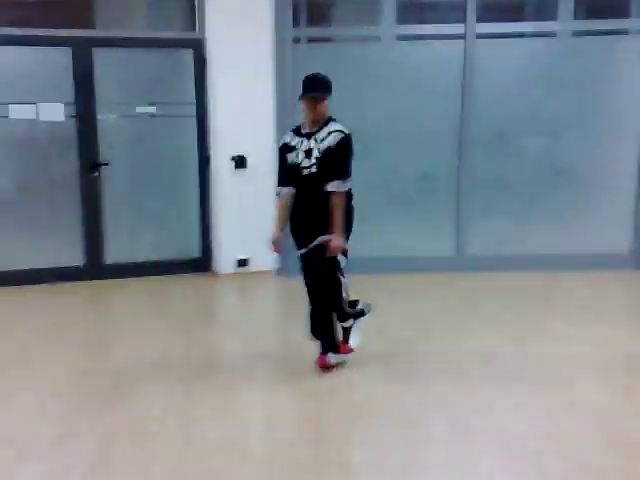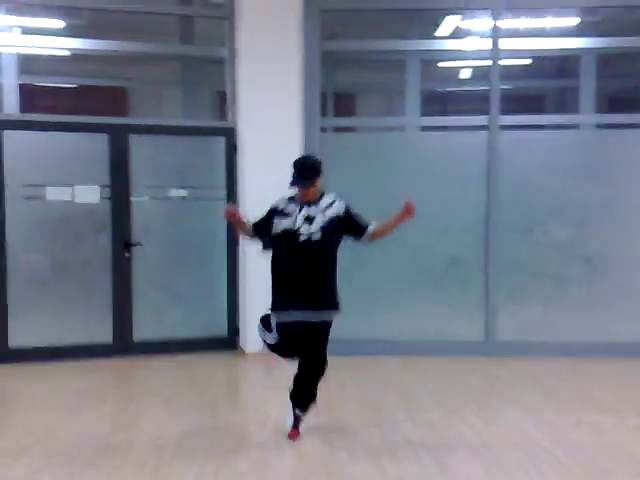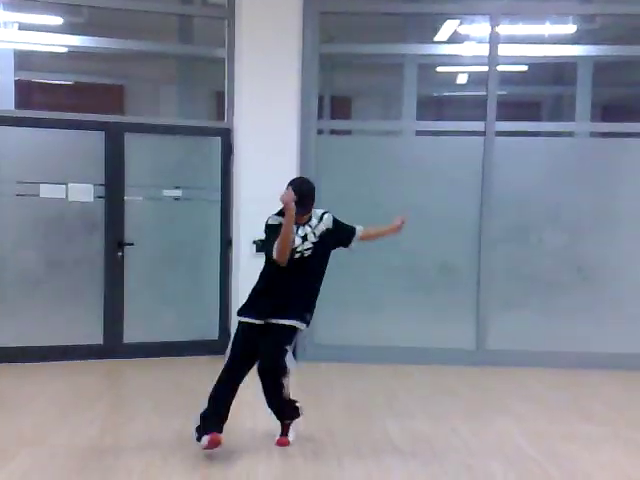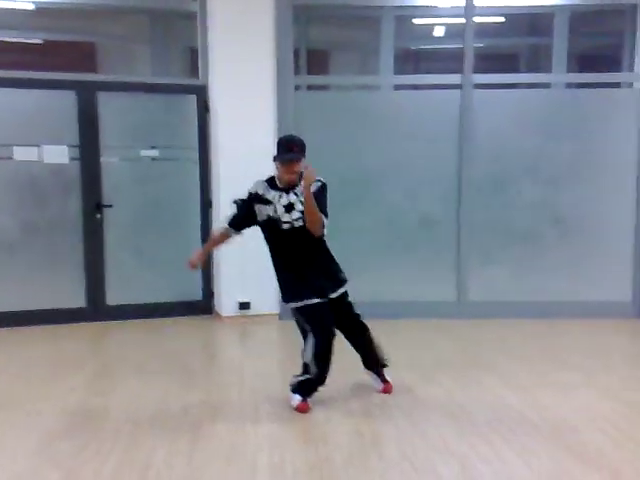
dt=0.7s
person 1, frame 1
left shoulder: (338, 136)
right shoulder: (289, 141)
left elbow: (338, 187)
right elbow: (286, 189)
left wrist: (338, 232)
right wrist: (279, 228)
left hip: (330, 226)
right hip: (303, 227)
left knee: (326, 275)
right knee: (317, 291)
left ankle: (350, 314)
right ankle: (331, 345)
person 1, frame 2
left shoulder: (336, 207)
right shoulder: (281, 208)
left elbow: (366, 233)
right elbow: (254, 233)
left wrist: (399, 218)
right wrist: (236, 220)
left hip: (321, 299)
right hip: (288, 297)
left knee: (315, 359)
right knee: (290, 348)
left ankle: (298, 408)
right ankle: (269, 328)
person 1, frame 3
left shoulder: (324, 222)
right shoulder: (275, 222)
left elbow: (355, 234)
right elbow: (280, 257)
left wrist: (391, 228)
right wrist: (290, 215)
left hip: (292, 312)
right hip: (258, 307)
left knee: (271, 366)
right knee: (235, 366)
left ankle: (287, 418)
right ankle: (209, 427)
person 1, frame 4
left shoulder: (316, 187)
right shoulder: (259, 192)
left elbow: (316, 229)
right elbow: (233, 227)
left wrist: (306, 193)
right wrist: (203, 252)
left hip: (327, 274)
right hip: (295, 281)
left knee: (352, 325)
right knee: (320, 335)
left ankle: (377, 367)
right ankle: (302, 390)
